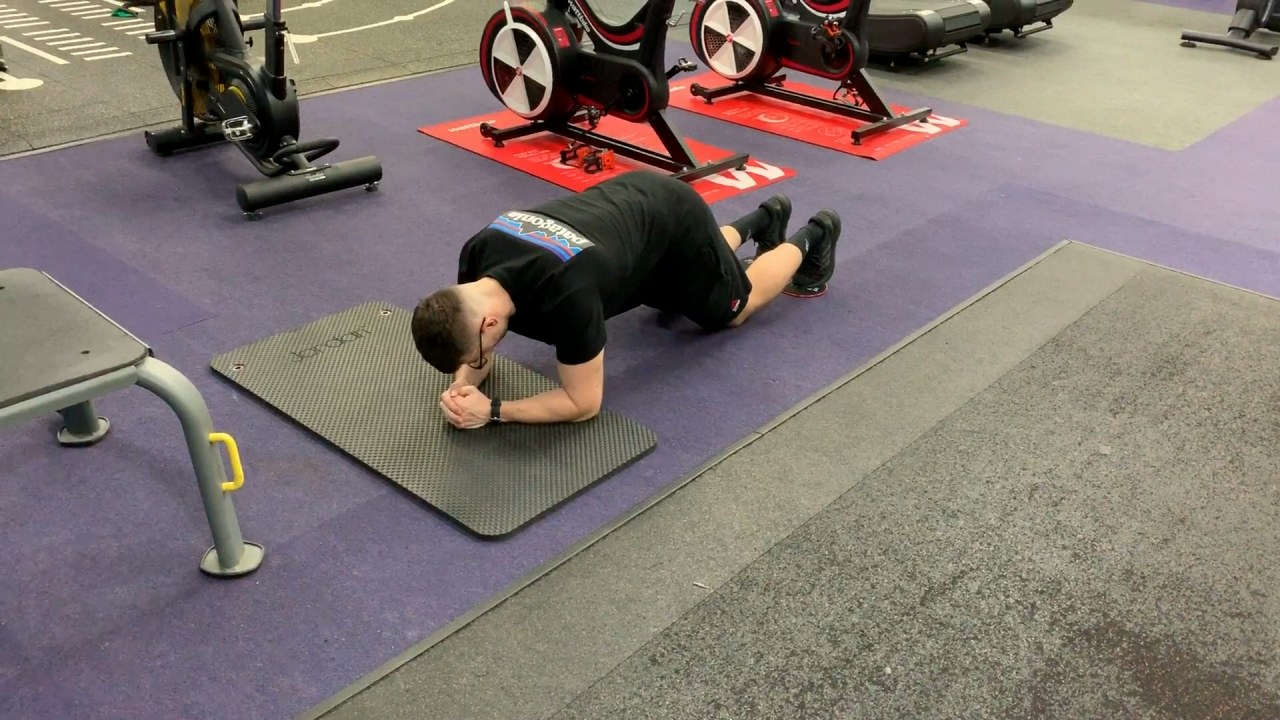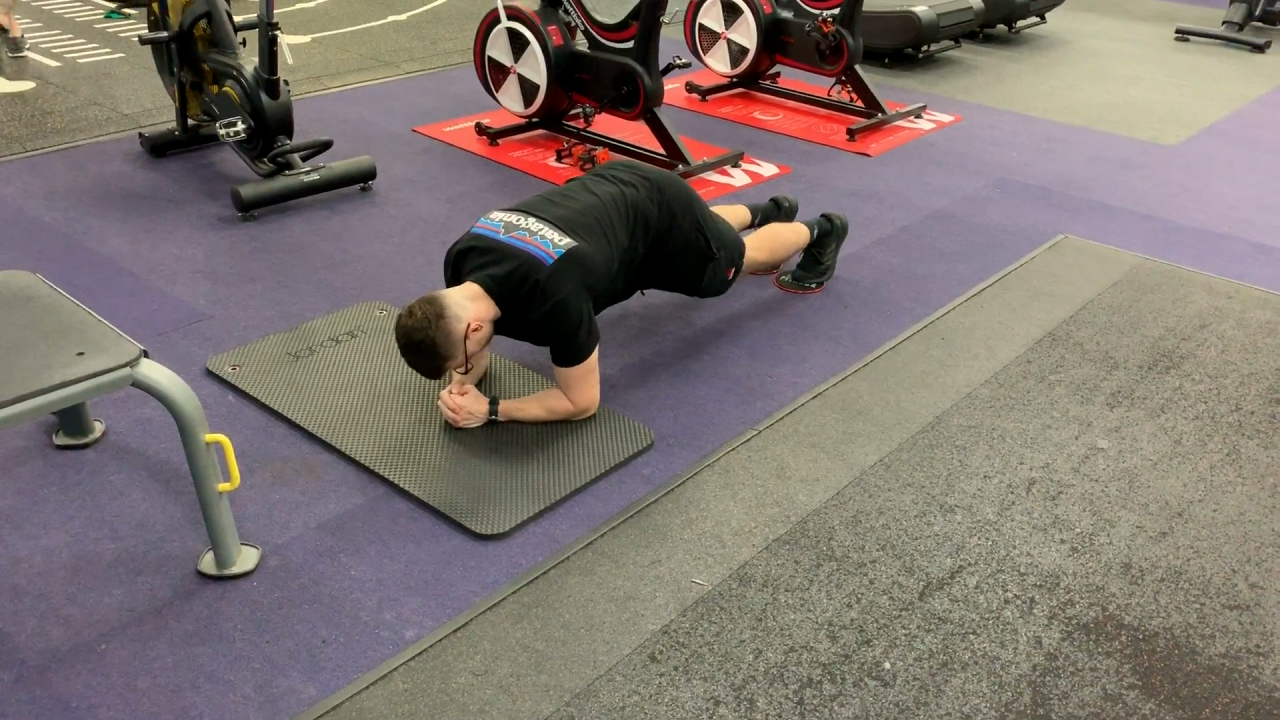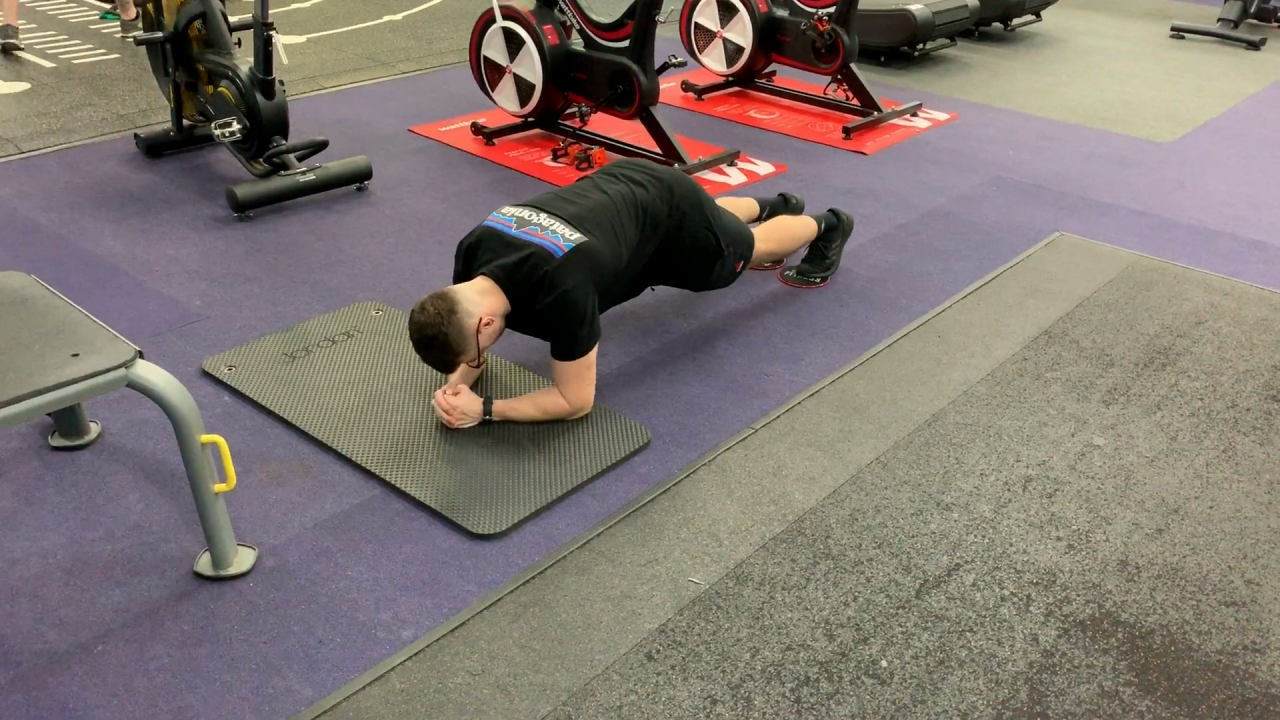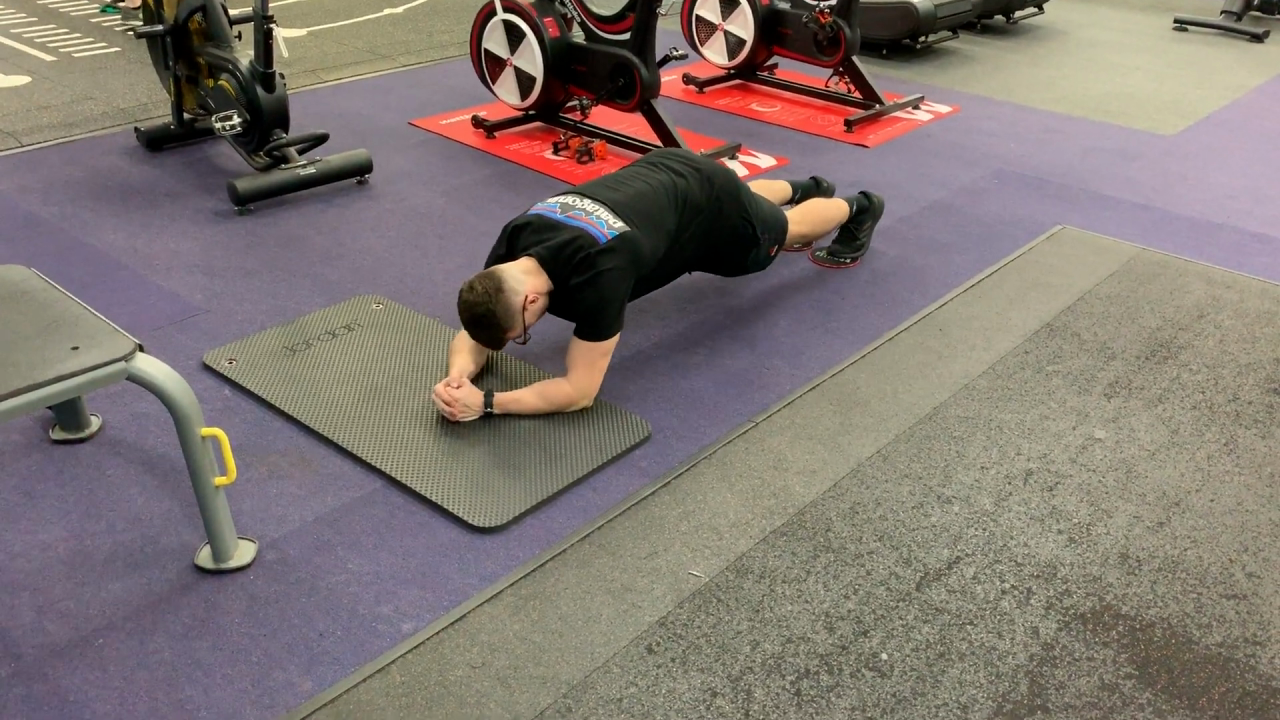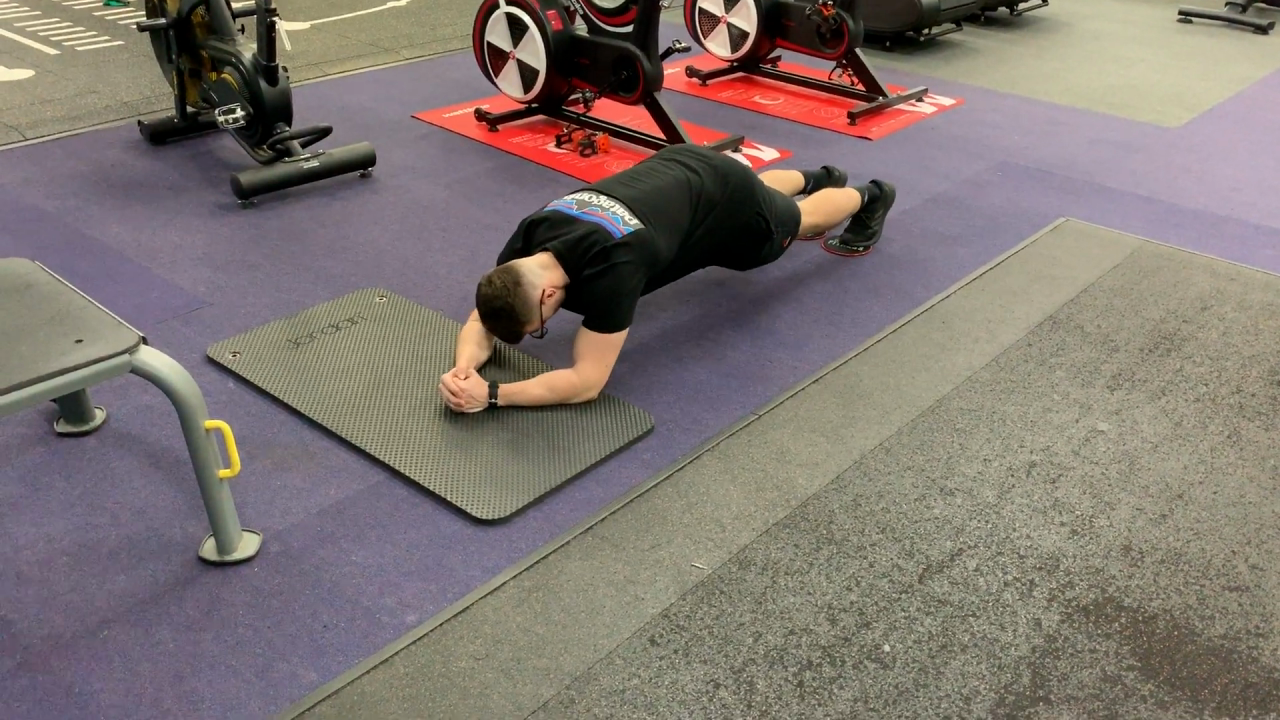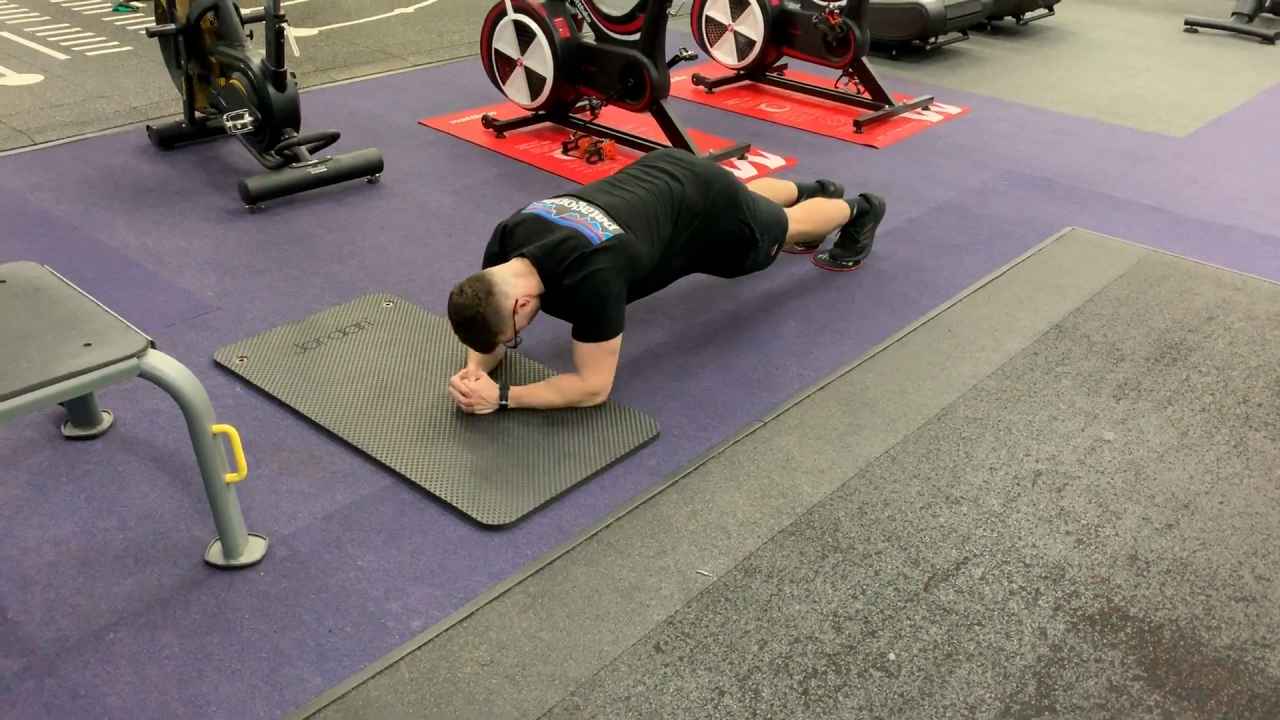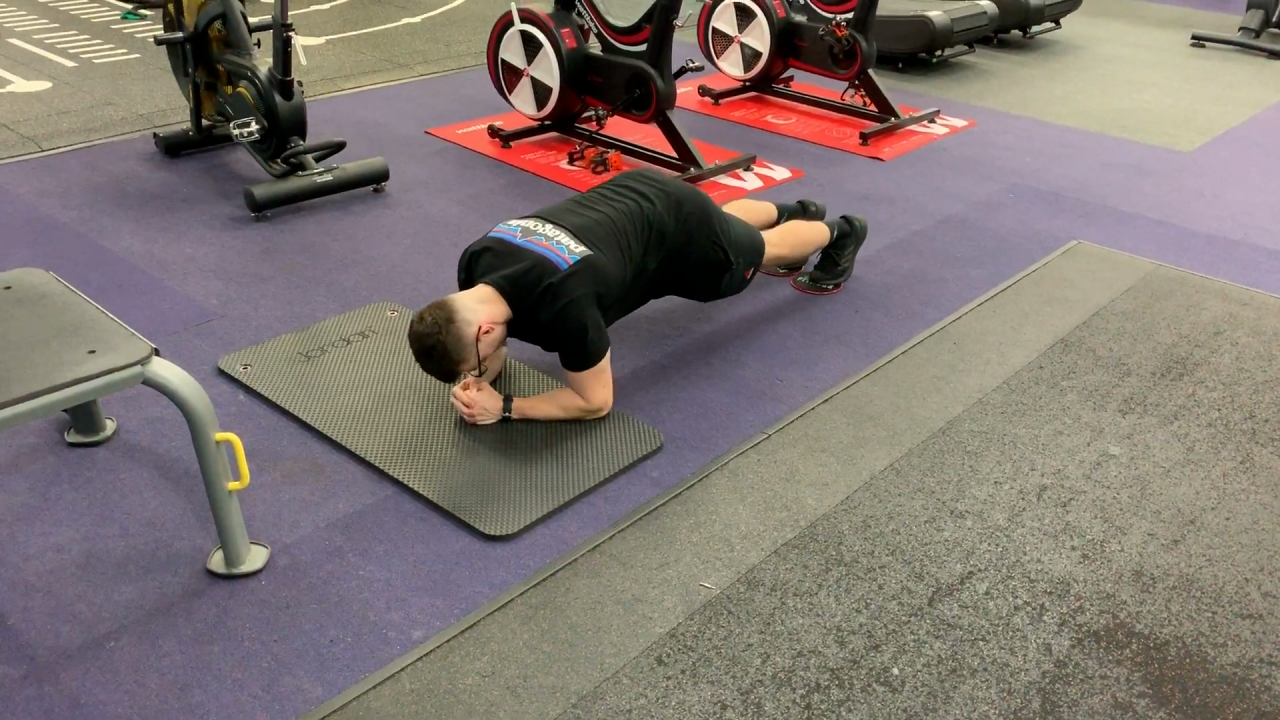
dt=0.5s
person 1, frame 1
left shoulder: (564, 295)
right shoulder: (478, 257)
left elbow: (583, 403)
right elbow: (474, 352)
left wrist: (492, 410)
right wrist: (464, 385)
left hip: (672, 217)
right hip: (630, 196)
left knee: (733, 308)
right knee: (672, 304)
left ankle: (812, 238)
right ankle: (762, 219)
person 1, frame 2
left shoulder: (551, 297)
right shoulder: (462, 260)
left elbow: (582, 401)
right elbow: (475, 350)
left wrist: (490, 410)
right wrist: (461, 385)
left hip: (659, 209)
right hip: (614, 185)
left knee: (739, 260)
left ankle: (819, 232)
right ankle: (767, 212)
person 1, frame 3
left shoulder: (559, 291)
right shoulder: (473, 254)
left elbow: (577, 401)
right elbow: (470, 351)
left wrist: (484, 410)
right wrist: (458, 385)
left hip: (670, 210)
right hip: (624, 185)
left knee: (750, 248)
right knee: (717, 223)
left ankle: (827, 226)
right ankle: (775, 205)
person 1, frame 4
left shoulder: (596, 276)
right shoulder: (514, 244)
left elbow: (580, 391)
right elbow: (473, 333)
left wrist: (486, 404)
right wrist: (456, 377)
left hip: (709, 199)
right hip: (663, 172)
left knee: (784, 230)
left ankle: (856, 209)
right ankle: (804, 189)
person 1, frame 5
left shoulder: (609, 271)
right shoulder: (529, 239)
left elbow: (586, 382)
right elbow: (480, 321)
left wrist: (492, 394)
right wrist: (463, 368)
left hip: (725, 198)
right hip: (677, 169)
left knee: (800, 220)
right knee: (764, 190)
left ankle: (869, 197)
right ankle: (820, 179)
person 1, frame 6
left shoulder: (589, 278)
right shoulder: (506, 244)
left elbow: (593, 387)
right elbow: (490, 335)
left wrist: (501, 397)
right wrist: (477, 369)
left hip: (707, 205)
right hip: (662, 174)
left knee: (784, 228)
right knee: (751, 198)
left ankle: (859, 211)
right ankle: (814, 191)
person 1, frame 7
left shoulder: (562, 303)
right shoulder: (477, 264)
left elbow: (596, 402)
right elbow: (492, 352)
left wrist: (504, 407)
right wrist: (474, 381)
left hip: (679, 229)
right hip: (634, 195)
left knee: (763, 250)
right knee: (729, 224)
left ankle: (840, 233)
right ankle: (796, 212)
